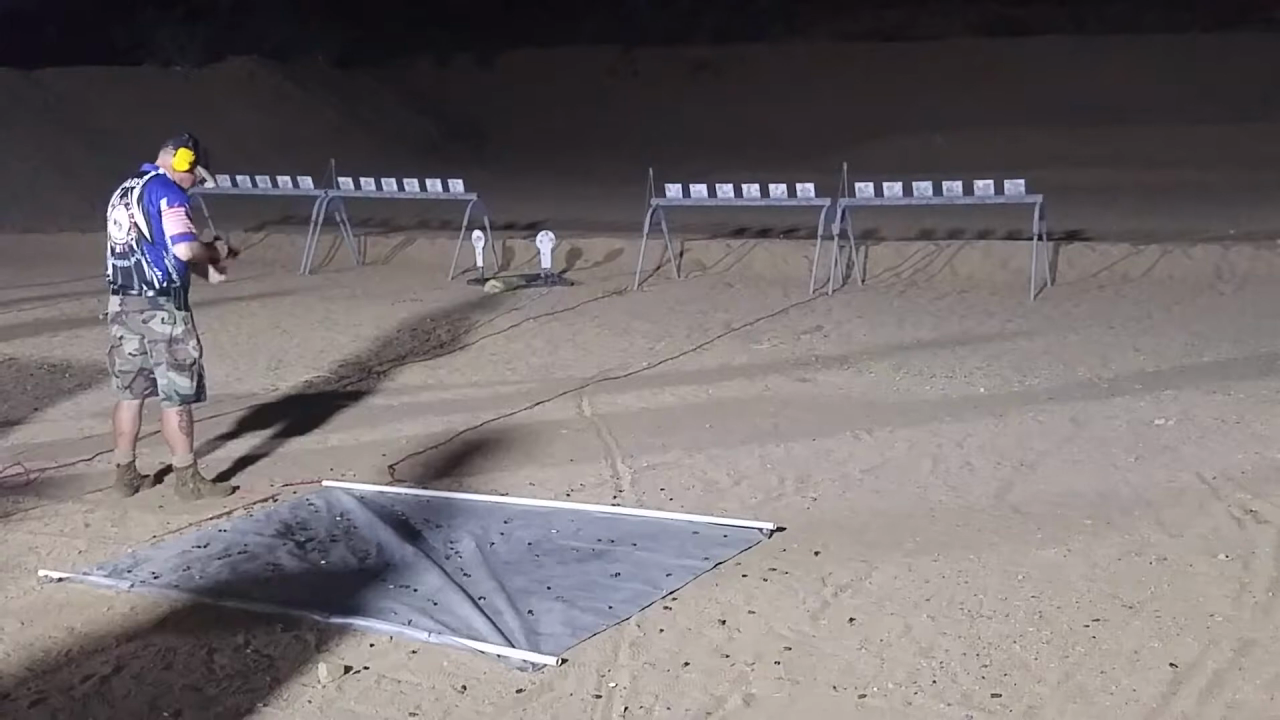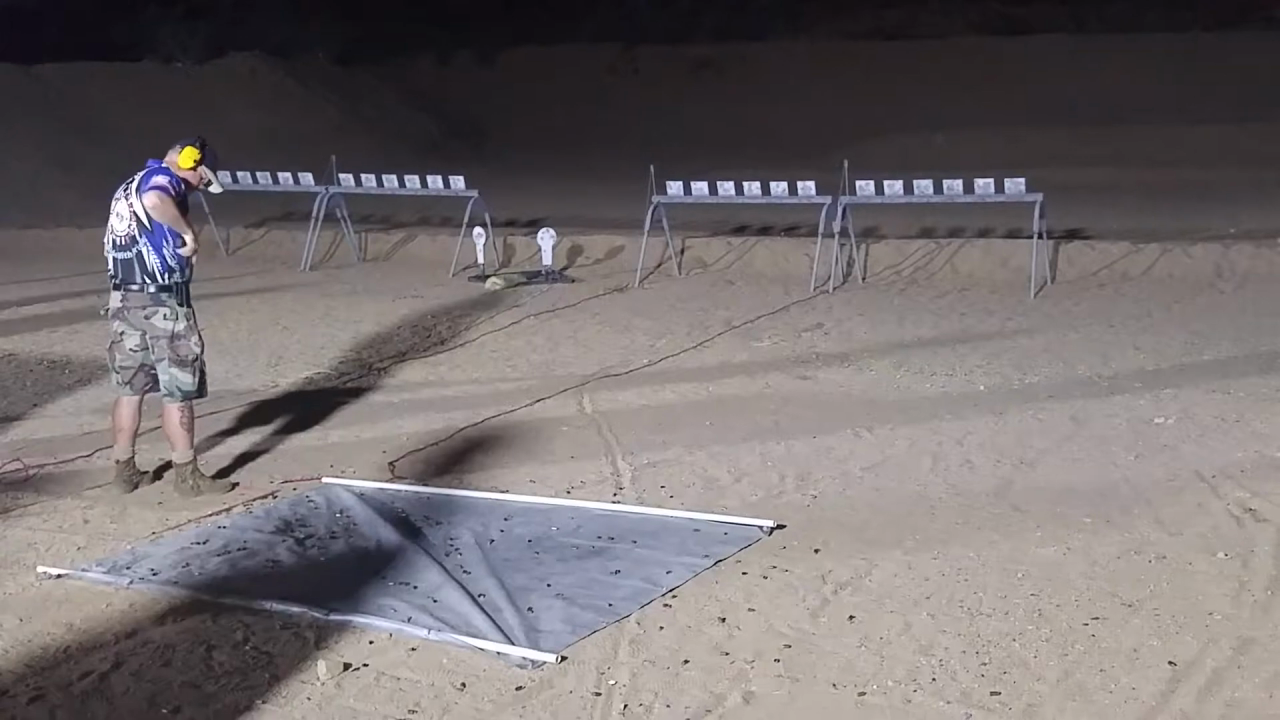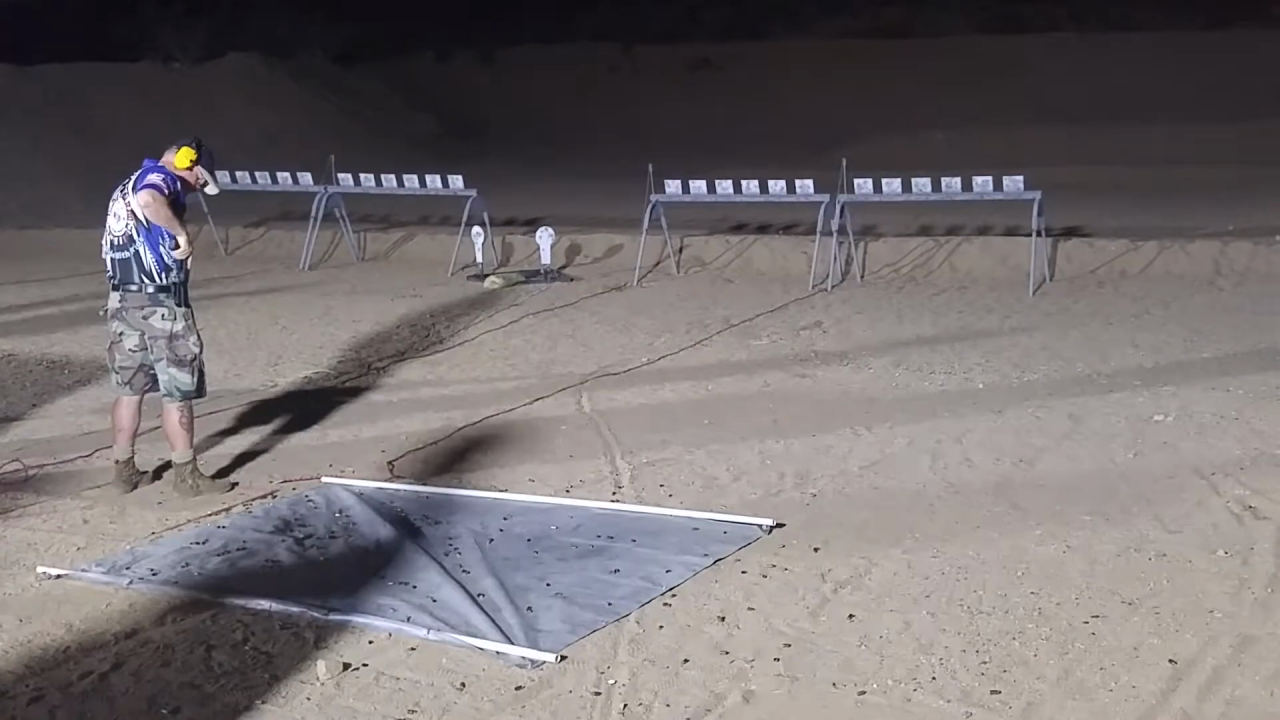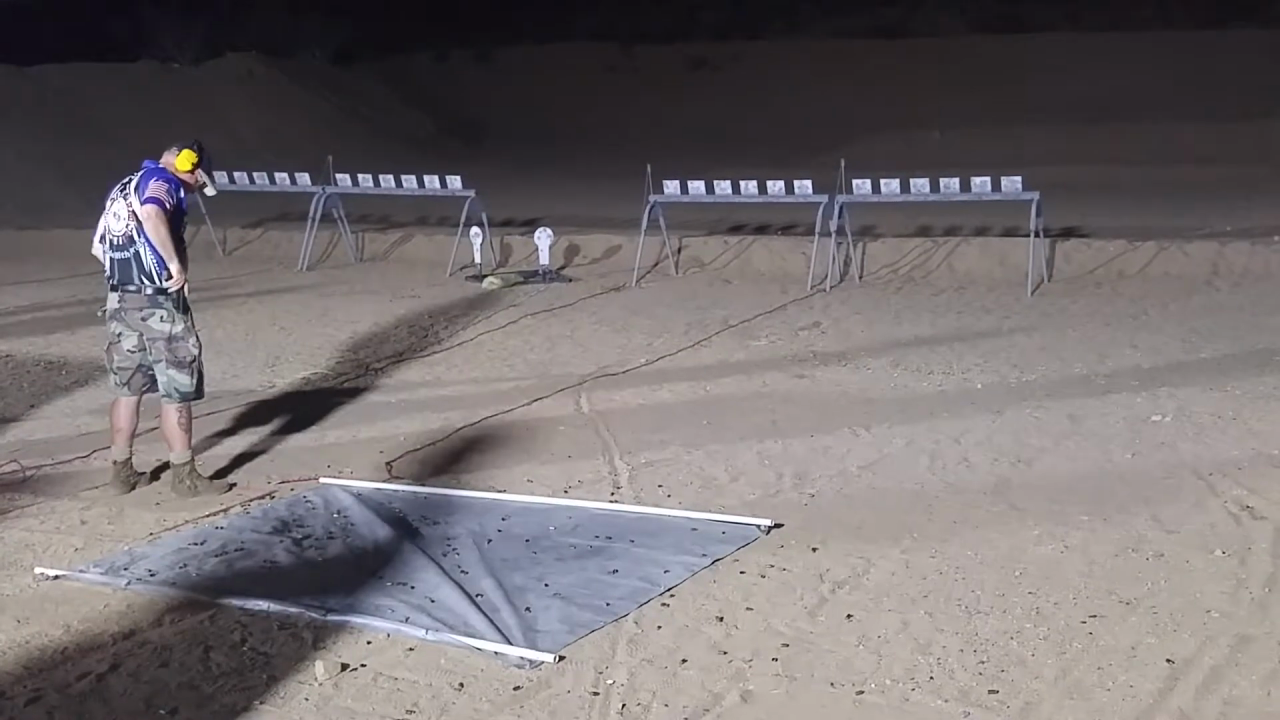
dt=0.3s
person 1, frame 1
left shoulder: (124, 190)
right shoulder: (167, 191)
right elbow: (184, 249)
left wrist: (201, 264)
right wrist: (212, 252)
left hip: (122, 303)
right hip: (161, 306)
left knee: (130, 392)
right knee: (177, 395)
left ankle: (126, 474)
right ankle: (188, 479)
person 1, frame 2
left shoulder: (129, 186)
right shoulder: (162, 178)
left elbow: (112, 243)
right elbow: (154, 203)
right wrist: (187, 232)
left hip: (122, 298)
right hip: (162, 301)
left knee: (130, 388)
right knee: (178, 390)
left ankle: (124, 470)
right ankle: (187, 476)
person 1, frame 3
left shoulder: (125, 188)
right shoulder: (160, 177)
left elbow: (109, 248)
right elbow: (148, 201)
right wrist: (182, 234)
left hip: (121, 299)
right hip: (161, 300)
left knee: (129, 388)
right knee: (177, 391)
left ankle: (124, 470)
right ankle: (186, 476)
person 1, frame 4
left shoulder: (122, 188)
right shoulder: (163, 181)
left elbow: (98, 246)
right elbow: (150, 214)
right wrist: (175, 264)
left hip: (119, 300)
right hip: (159, 301)
left knee: (127, 388)
right knee: (177, 391)
left ankle: (122, 471)
right ankle: (185, 476)
